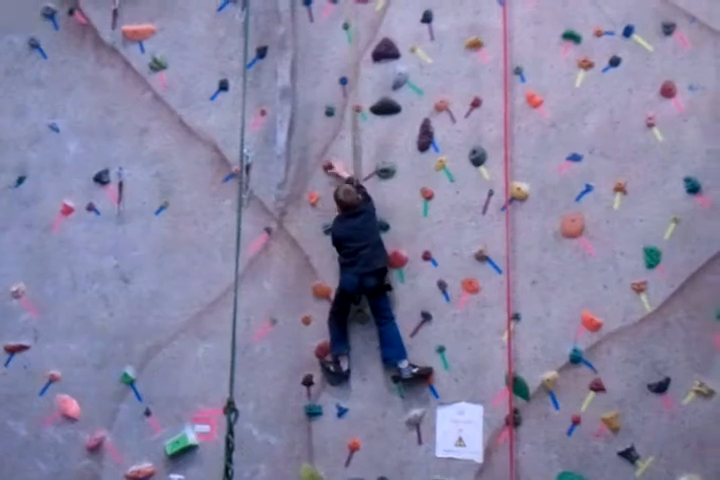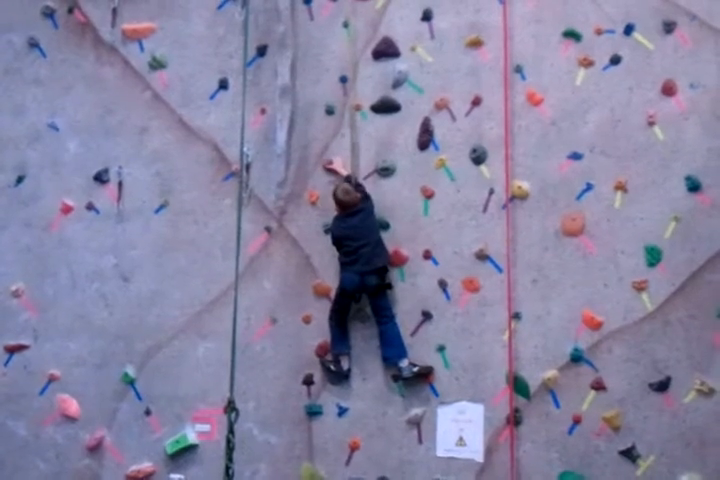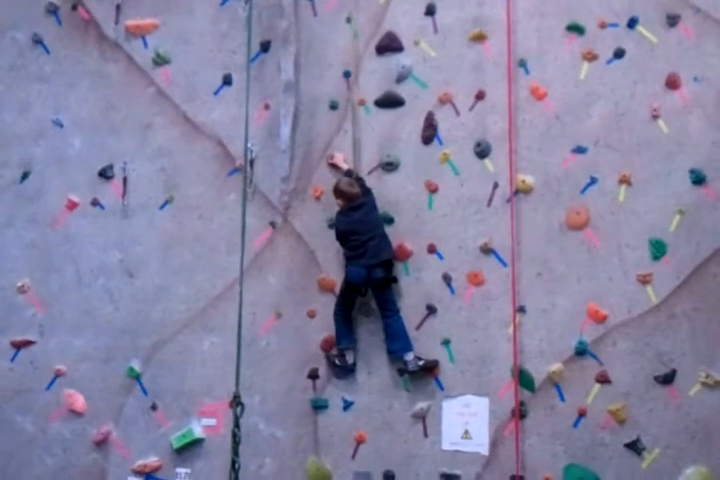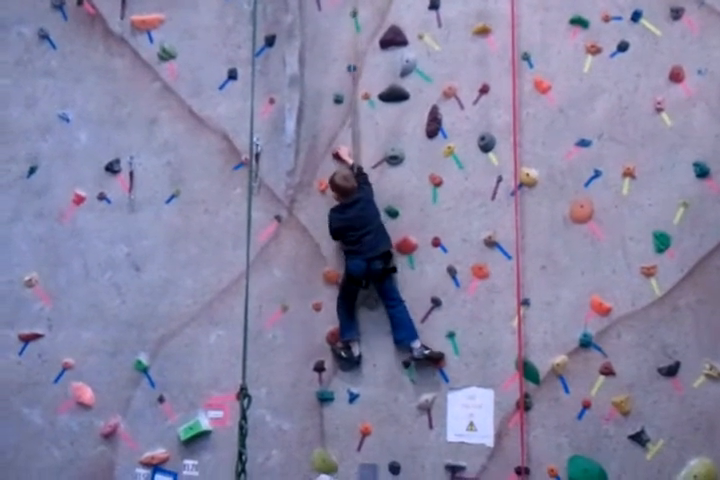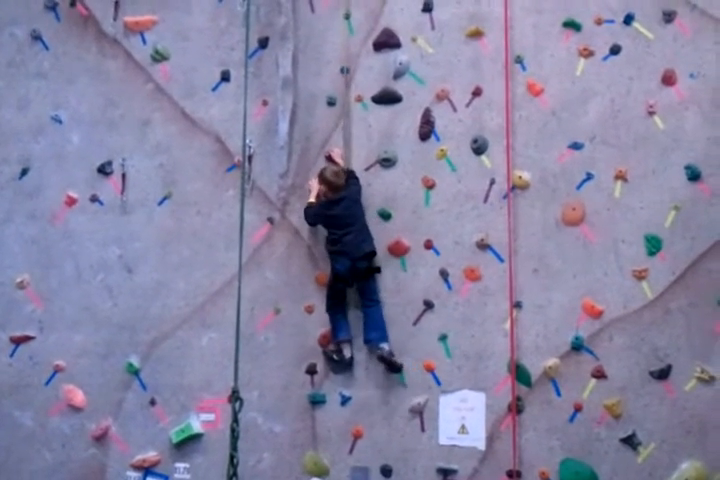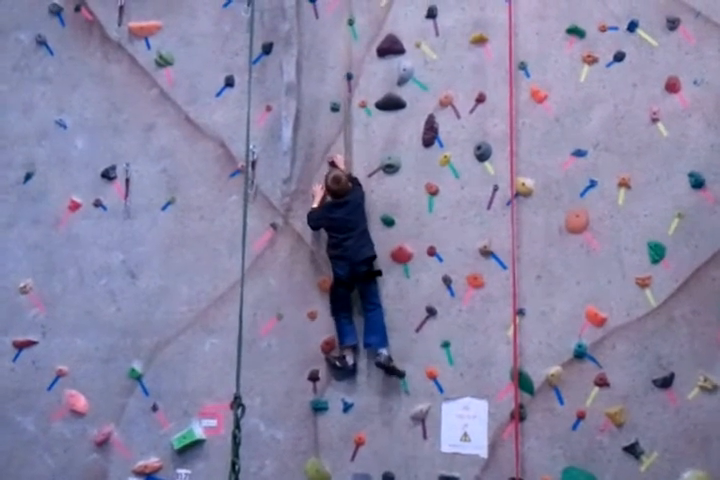
dt=0.5s
person 1, frame 1
left shoulder: (337, 225)
right shoulder: (368, 210)
right elbow: (360, 187)
right wrist: (342, 172)
left hip: (349, 277)
right hip: (374, 276)
left knee: (337, 318)
right knee: (385, 319)
left ankle: (340, 362)
right ankle: (402, 365)
person 1, frame 2
left shoulder: (337, 225)
right shoulder: (367, 208)
right elbow: (358, 186)
right wrist: (341, 170)
left hip: (350, 276)
right hip: (375, 274)
left knee: (338, 318)
right knee: (385, 318)
left ankle: (341, 361)
right ankle: (403, 365)
person 1, frame 3
left shoulder: (341, 220)
right shoulder: (369, 202)
right elbow: (359, 181)
right wrist: (342, 165)
left hip: (355, 270)
right hip: (380, 268)
left knee: (342, 312)
right knee: (390, 313)
left ankle: (347, 356)
right ankle: (409, 358)
person 1, frame 4
left shoulder: (336, 214)
right shoulder: (365, 196)
right elbow: (361, 175)
right wrist: (347, 159)
left hip: (355, 263)
right hip: (379, 259)
left knee: (345, 305)
right knee: (394, 303)
left ankle: (352, 348)
right ankle: (416, 347)
person 1, frame 5
left shoulder: (322, 207)
right shoulder: (353, 193)
left elbow: (309, 217)
right elbow: (352, 177)
left wrist: (312, 195)
right wrist: (339, 161)
left hip: (341, 261)
right hip: (364, 257)
left knee: (336, 306)
right knee: (371, 303)
left ankle: (344, 350)
right ankle: (383, 347)
person 1, frame 6
left shoulder: (326, 210)
right shoulder: (357, 198)
left elbow: (312, 221)
right elbow: (356, 183)
left wrist: (317, 199)
right wrist: (343, 168)
left hip: (341, 265)
right hip: (363, 261)
left knee: (342, 312)
right knee: (372, 307)
left ankle: (348, 357)
right ankle: (382, 353)
